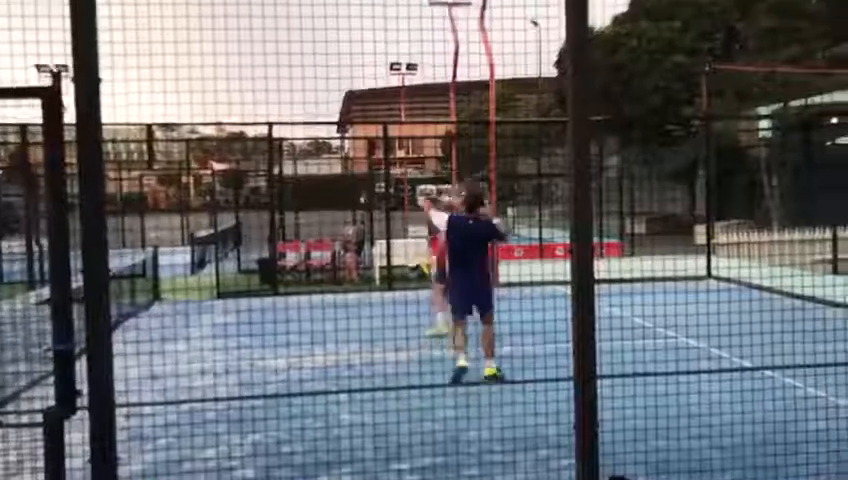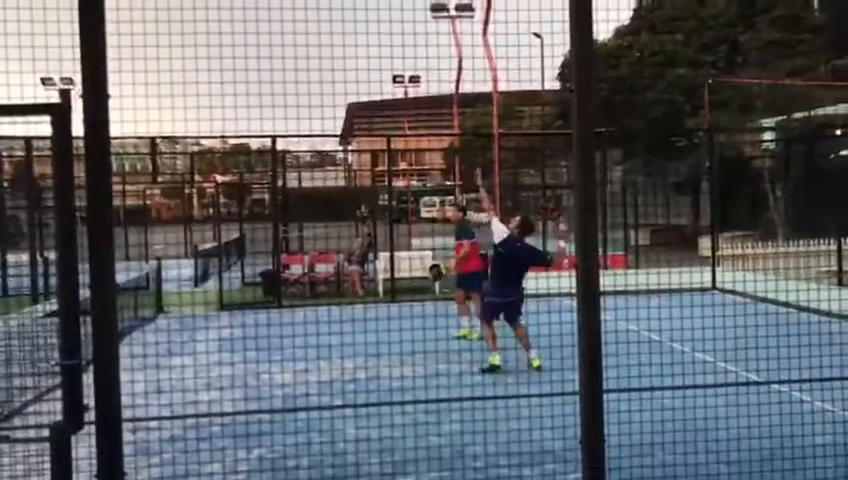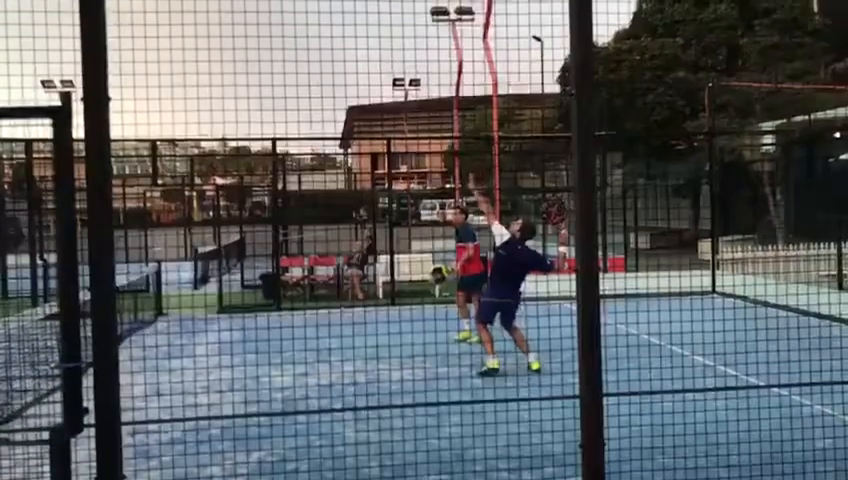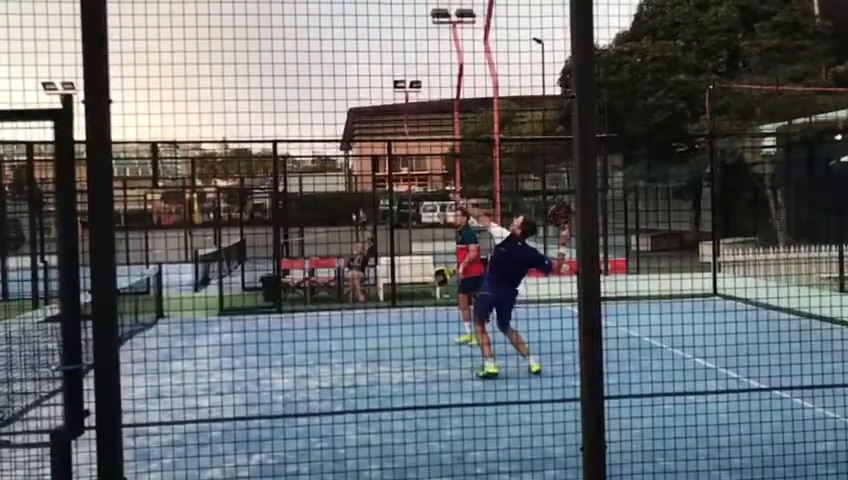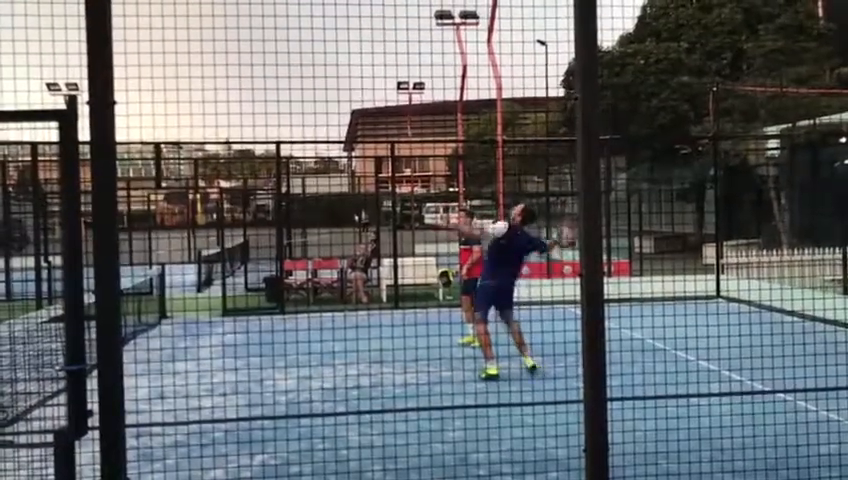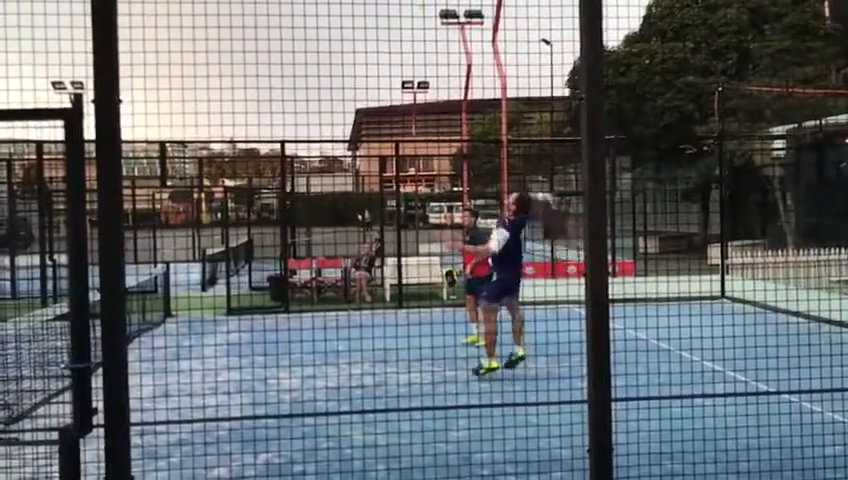
dt=0.7s
person 1, frame 1
left shoulder: (451, 221)
right shoulder: (486, 226)
right elbow: (502, 237)
left hip: (457, 282)
right hip: (481, 281)
left knee: (459, 324)
right knee: (488, 322)
left ankle: (461, 361)
right ankle: (490, 368)
person 1, frame 2
left shoulder: (503, 238)
right shoulder: (531, 252)
left elbow: (490, 210)
right elbow: (555, 260)
left wrist: (480, 186)
right wrist: (562, 239)
left hip: (495, 294)
right hip: (515, 294)
left knee: (486, 322)
right knee: (515, 323)
left ankle: (495, 358)
right ankle: (533, 357)
person 1, frame 3
left shoulder: (505, 240)
right shoulder: (531, 255)
left elbow: (489, 214)
right elbow: (554, 267)
left wrist: (475, 191)
left hip: (493, 295)
right hip: (512, 297)
left knee: (481, 323)
right knee: (509, 325)
left ankle: (492, 361)
right ankle: (532, 359)
person 1, frame 4
left shoulder: (505, 237)
right shoulder: (531, 253)
left elbow: (485, 221)
right elbow: (554, 267)
left hip: (489, 291)
right hip: (508, 294)
left knee: (479, 323)
right knee: (505, 326)
left ankle: (490, 366)
right ankle: (531, 361)
person 1, frame 5
left shoulder: (506, 229)
right shoulder: (529, 240)
left elbow: (479, 233)
right elbow: (547, 247)
left wrist: (458, 226)
left hip: (489, 282)
right hip: (508, 284)
left knee: (480, 322)
right knee: (509, 320)
left ankle: (491, 367)
right ankle: (528, 359)
person 1, frame 6
left shoulder: (504, 229)
right shoulder: (522, 216)
left elbow: (486, 252)
right elbow: (534, 201)
left wrist: (463, 247)
left hip: (501, 274)
right hip: (514, 271)
left knee: (489, 316)
right knee: (514, 308)
left ankle: (490, 361)
right ankle: (518, 349)
person 2, frame 1
left shoulder: (436, 220)
right shoulder: (434, 221)
left elbow: (442, 240)
left wrist: (436, 258)
left knee: (437, 292)
right knee: (440, 292)
left ankle: (441, 326)
person 2, frame 2
left shoulder: (464, 227)
right shoulder: (460, 227)
left elbow: (467, 248)
left wrist: (456, 260)
right wrist: (456, 261)
left hip: (473, 269)
right hip: (465, 269)
left knee: (476, 298)
right knee: (460, 297)
right ankle: (466, 328)
person 2, frame 3
left shoulder: (466, 230)
right shoulder: (459, 230)
left elbow: (470, 251)
left wrist: (460, 263)
right wrist: (458, 265)
left hip: (474, 272)
right hip: (466, 272)
left knee: (477, 302)
right knee: (461, 300)
right ankle: (466, 331)
person 2, frame 4
left shoulder: (468, 232)
right shoulder: (460, 232)
left elbow: (473, 253)
left wrist: (463, 265)
right wrist: (459, 267)
left hip: (474, 273)
right hip: (466, 273)
right knee: (463, 302)
right ankle: (469, 334)
person 2, frame 5
right shoulder: (462, 234)
left elbow: (477, 253)
left wrist: (466, 266)
right wrist: (462, 268)
left hip: (476, 274)
right hip: (467, 274)
right knee: (465, 303)
right ankle: (472, 335)
person 2, frame 6
left shoulder: (479, 233)
right shoulder: (467, 233)
left wrist: (470, 265)
right wrist: (465, 265)
left hip: (481, 273)
right hip: (471, 273)
right knee: (470, 302)
right ankle: (475, 334)
